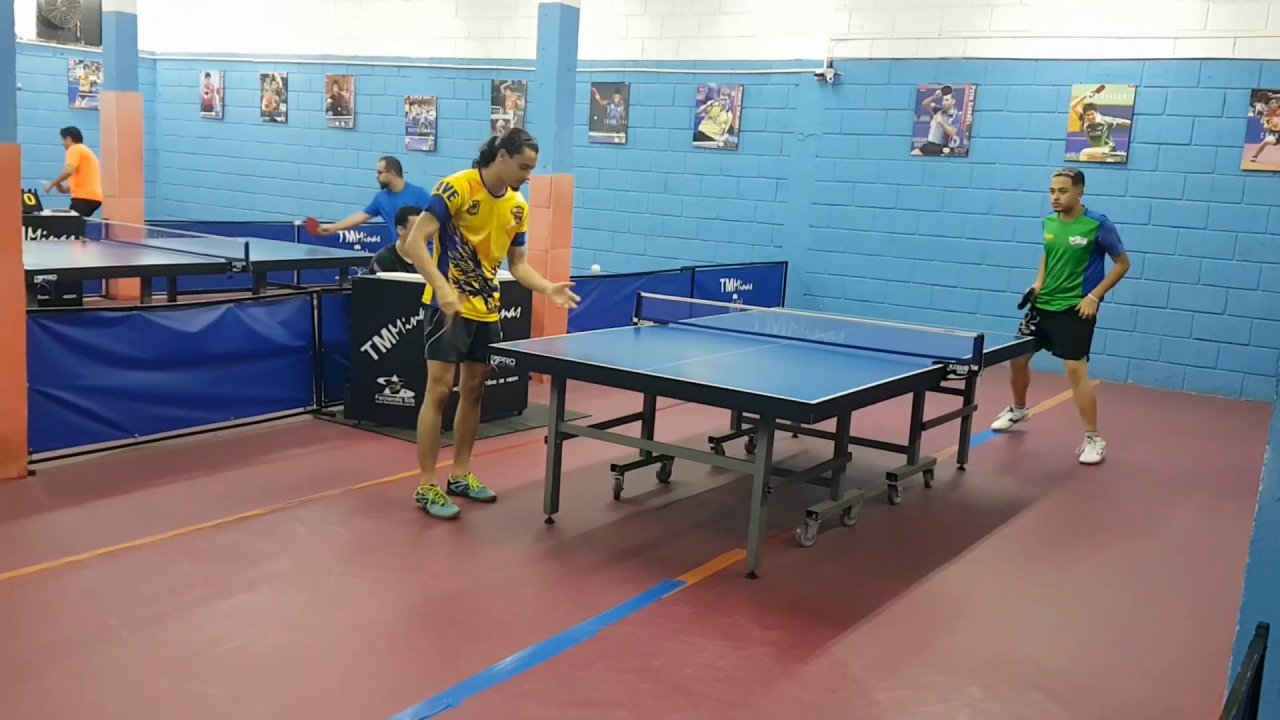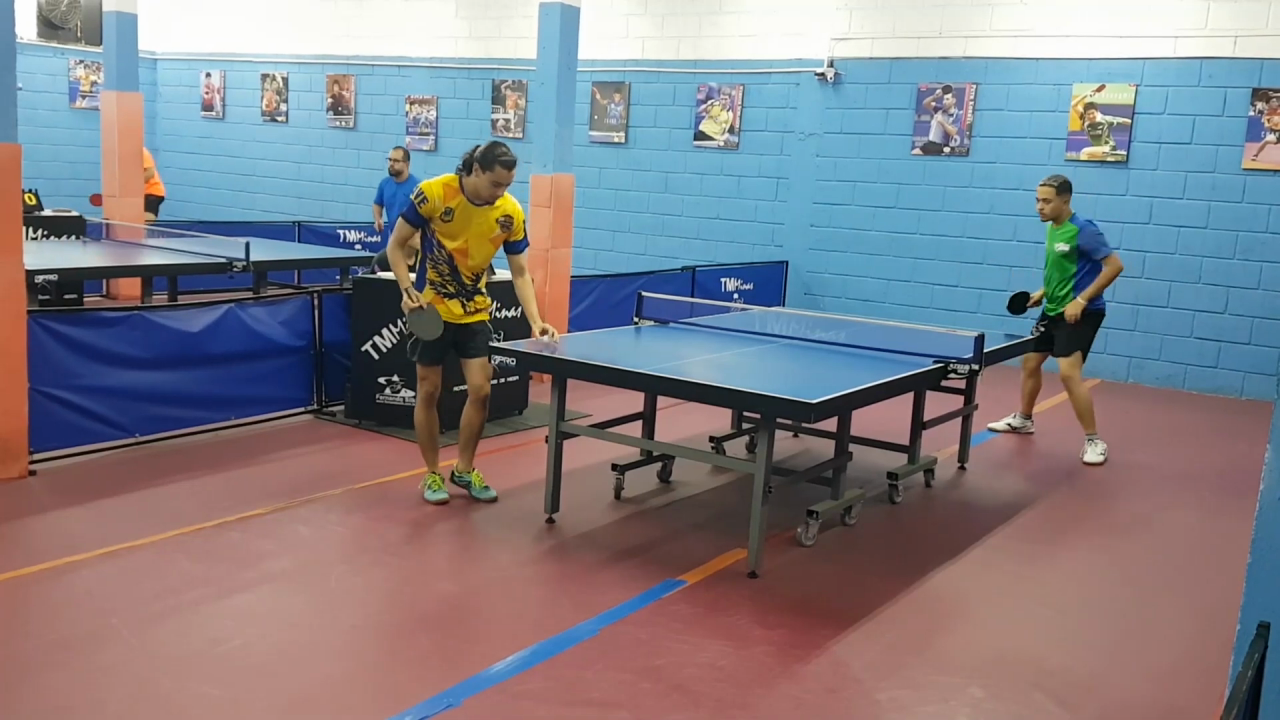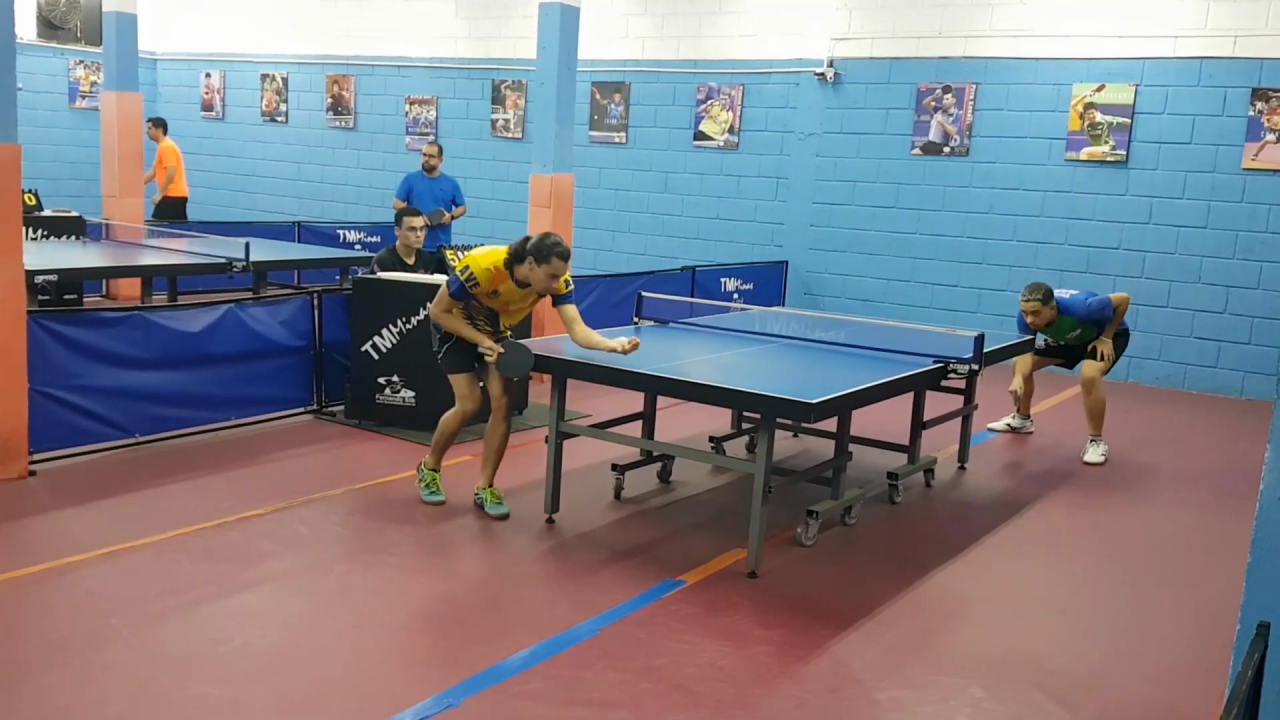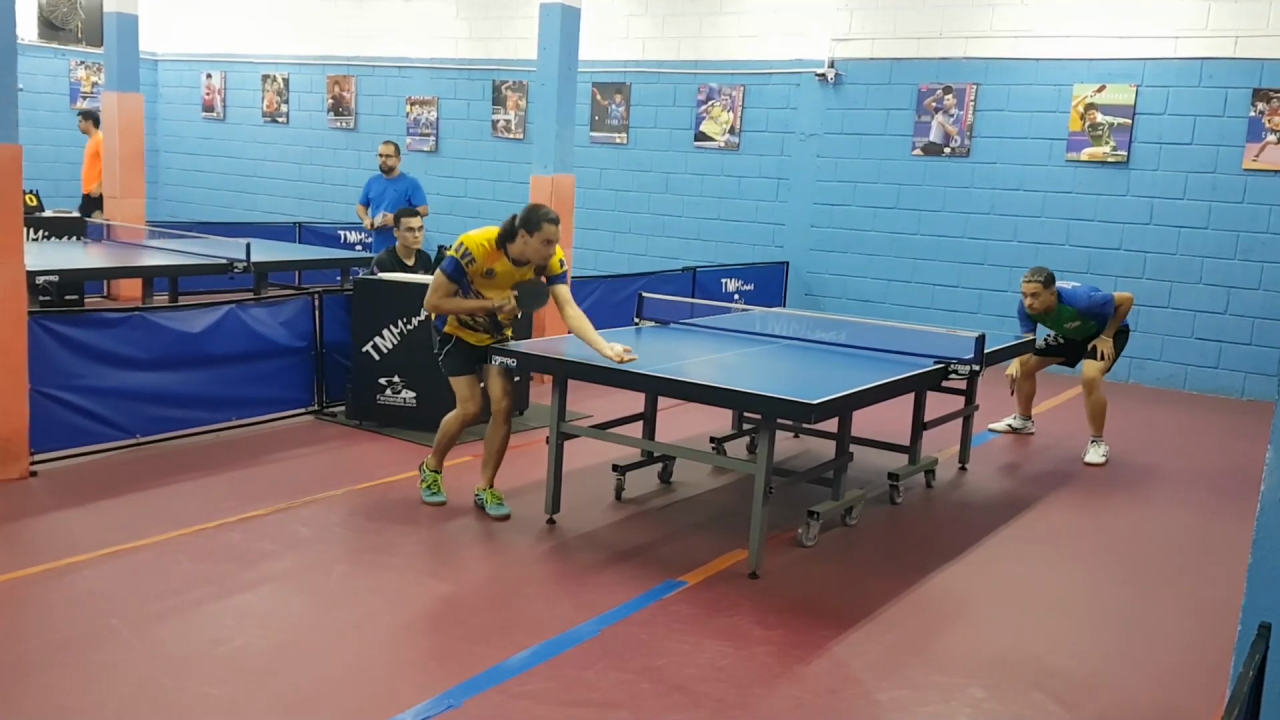
dt=1s
person 1, frame 1
left shoulder: (518, 207)
right shoulder: (458, 188)
left elbow: (518, 264)
right elbow: (415, 242)
left wrist: (552, 288)
right wrist: (443, 287)
left hip: (486, 311)
right hip: (446, 306)
left knee: (474, 391)
right knee: (440, 390)
left ankle: (460, 475)
right ankle: (428, 486)
person 1, frame 2
left shoulder: (511, 213)
right shoulder: (432, 193)
left elbow: (520, 273)
right elbow: (396, 246)
left wrist: (535, 321)
right wrist: (408, 290)
left hip: (475, 313)
right hip: (431, 310)
left knee: (480, 391)
right knee: (429, 391)
left ankle: (464, 470)
right ankle: (432, 474)
person 1, frame 3
left shoulder: (556, 278)
right shoulder: (480, 266)
left elbow: (577, 328)
right elbow: (437, 311)
left wrist: (611, 344)
right wrist: (480, 340)
left hip: (496, 333)
right hip: (456, 330)
left knee: (502, 404)
right knee: (468, 404)
left ankle: (485, 487)
right ankle: (429, 467)
person 1, frame 4
left shoulder: (550, 259)
right shoulder: (474, 247)
left elbow: (569, 310)
right elbow: (433, 302)
left wrist: (603, 347)
right wrist: (489, 305)
left hip: (497, 336)
right hip: (457, 332)
left knee: (503, 406)
right knee: (470, 408)
left ankle: (485, 489)
right ankle: (431, 469)
person 2, frame 1
left shoulder: (1098, 225)
right shoulder: (1048, 222)
left elbow: (1122, 262)
left wrist: (1094, 296)
right wrist: (1039, 282)
left hip: (1076, 309)
right hip: (1044, 305)
left knee: (1076, 369)
right knee: (1017, 358)
left ankle: (1092, 439)
right ankle: (1017, 410)
person 2, frame 2
left shoulder: (1083, 229)
right shoulder: (1053, 228)
left elbow: (1114, 266)
left wrist: (1080, 300)
right wrist: (1044, 291)
left hip: (1082, 313)
right hip: (1054, 311)
left knee: (1069, 373)
right knee: (1030, 363)
left ankle: (1094, 440)
right ankle: (1024, 419)
person 2, frame 3
left shoulder: (1079, 309)
right shoulder: (1026, 317)
left elbow: (1124, 299)
right elbow: (1026, 354)
left wrist: (1106, 338)
right wrist: (1018, 379)
left hip: (1109, 334)
right hip: (1069, 338)
left knee: (1089, 375)
right knee: (1019, 366)
left ankle: (1096, 441)
right ankle: (1022, 420)
person 2, frame 4
left shoulder: (1080, 301)
right shoulder: (1026, 307)
left elbow: (1126, 299)
left wrist: (1106, 336)
right wrist: (1015, 364)
left hip: (1105, 332)
right hip: (1071, 334)
left knee: (1090, 376)
right knee: (1025, 366)
left ankle: (1098, 442)
right ankle: (1023, 421)
